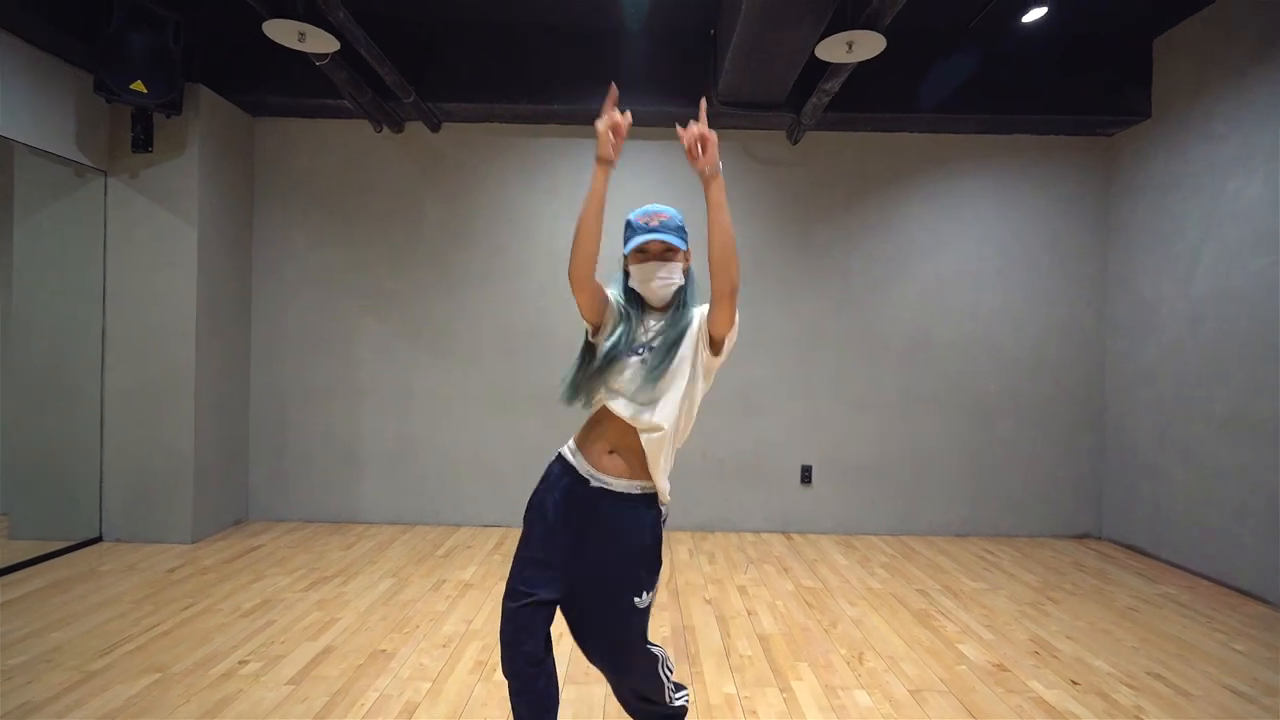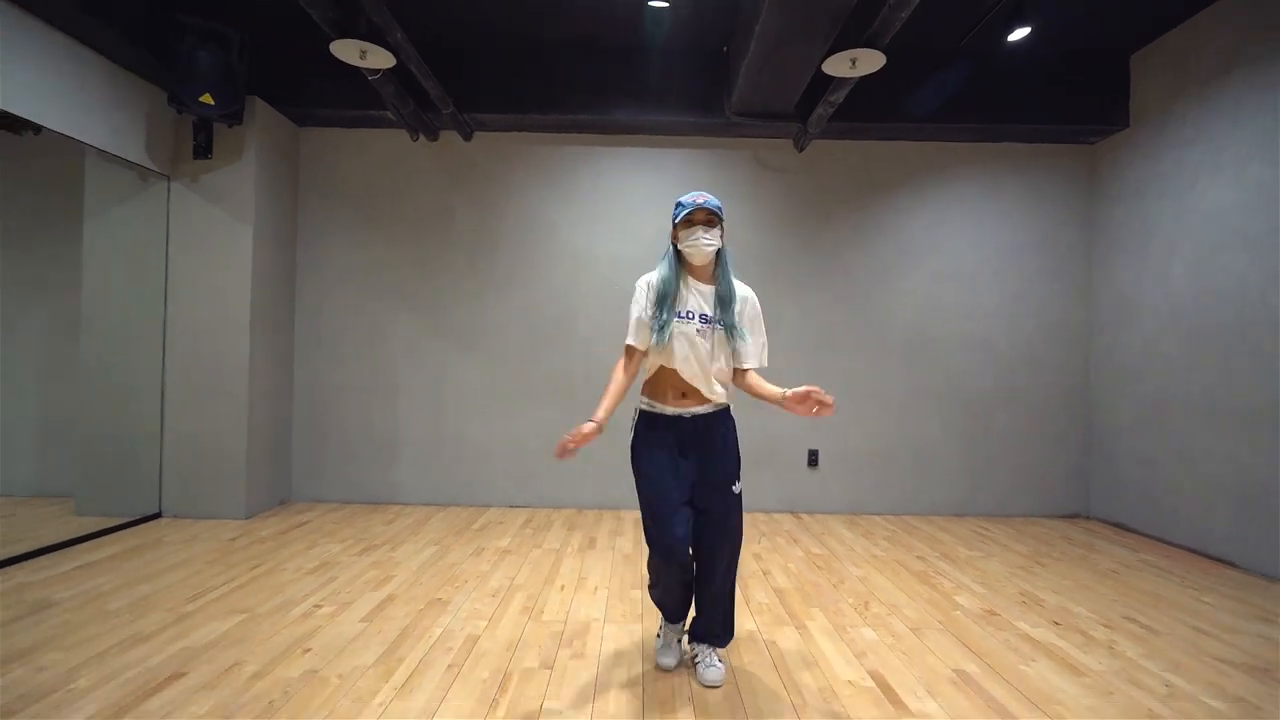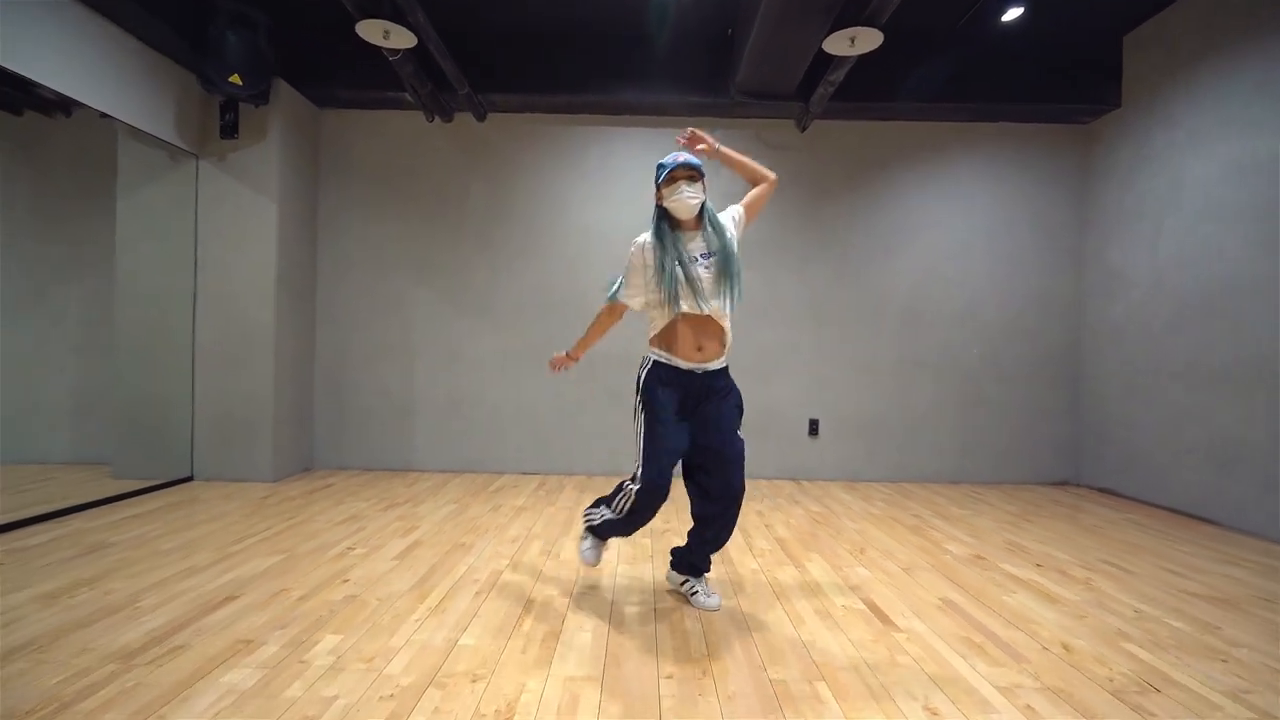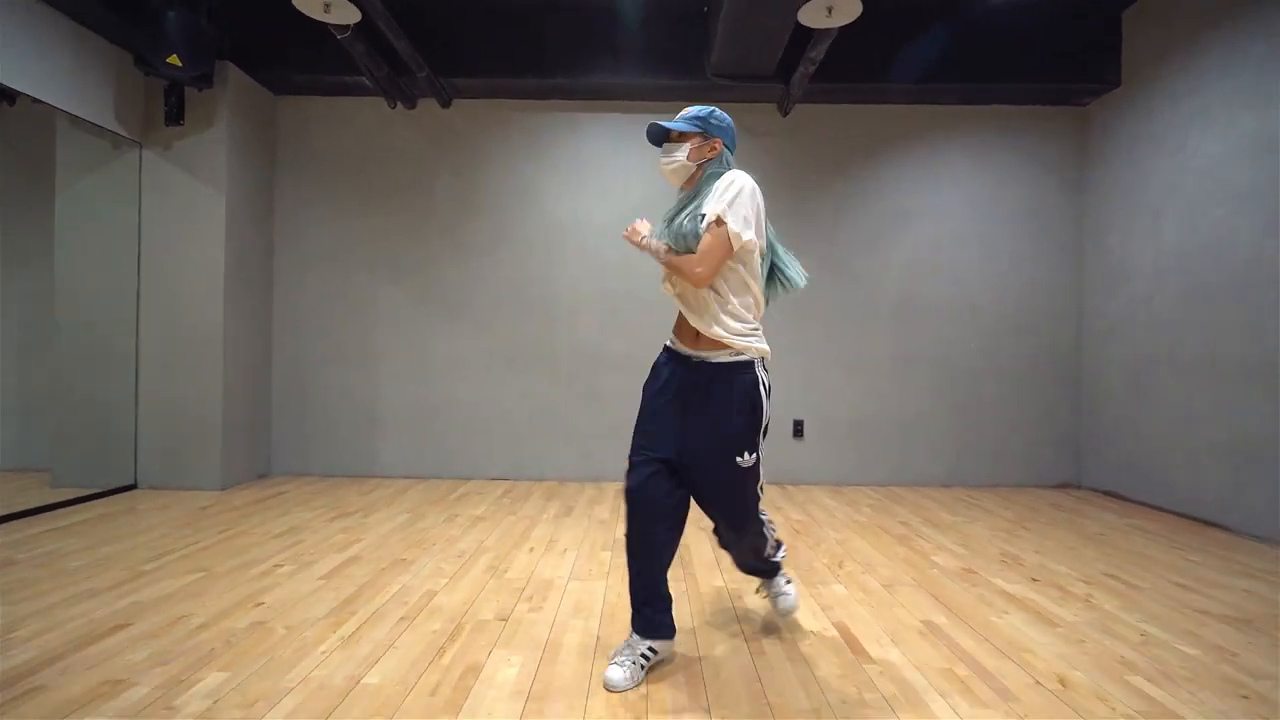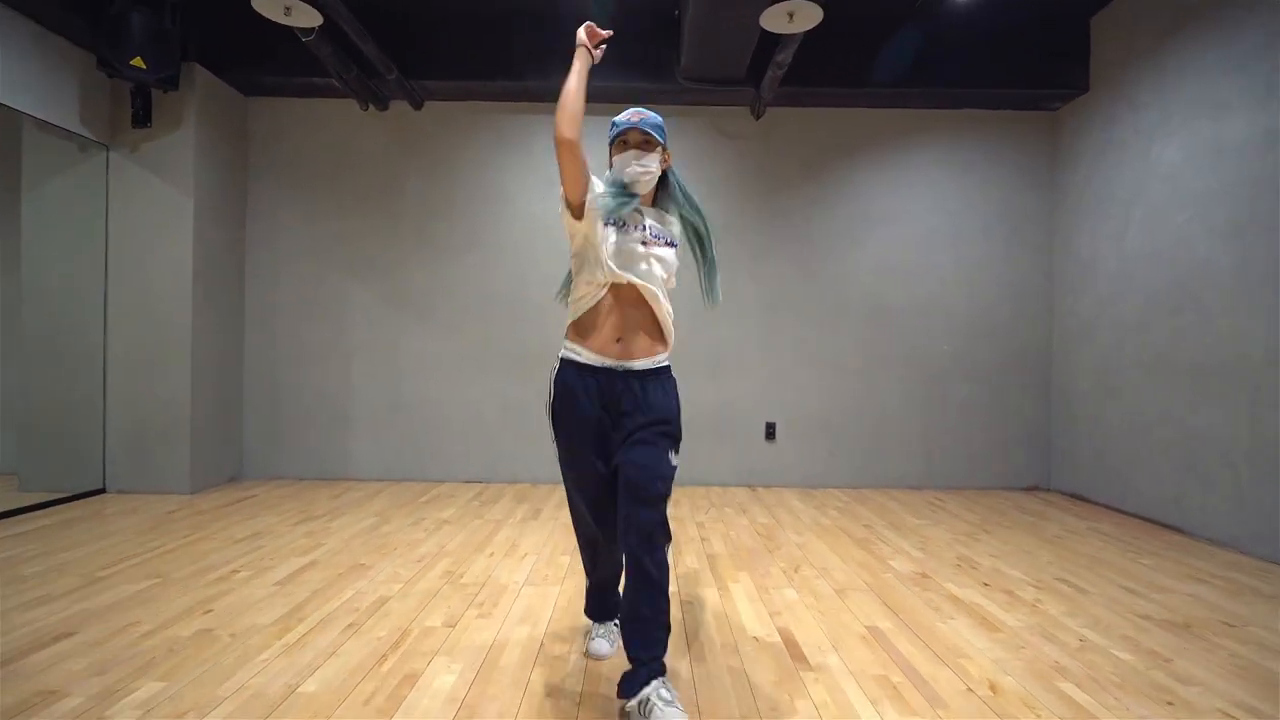
dt=0.7s
person 1, frame 1
left shoulder: (706, 331)
right shoulder: (612, 319)
left elbow: (726, 303)
right elbow: (579, 277)
left hip: (633, 511)
right hip: (566, 491)
left knee: (617, 649)
right knee: (521, 627)
person 1, frame 2
left shoulder: (741, 298)
right shoulder: (654, 288)
left elbow: (745, 376)
right elbow: (630, 361)
left wrist: (787, 397)
right wrist: (598, 419)
left hip: (714, 429)
right hip: (657, 428)
left knee: (720, 543)
right knee: (669, 544)
left ankle: (707, 640)
right ankle: (671, 623)
person 1, frame 3
left shoulder: (724, 229)
right shoulder: (650, 246)
left elbow: (767, 181)
right elbow: (617, 306)
right wrist: (576, 350)
left hip: (717, 383)
right hip: (666, 378)
left knee: (724, 493)
right knee: (651, 487)
left ankle: (690, 570)
right ankle: (600, 522)
person 1, frame 4
left shoulder: (735, 188)
right shoulder: (696, 208)
left elbow: (700, 275)
left wrist: (652, 246)
left hip: (732, 378)
right hip: (678, 370)
left knee: (731, 505)
right knee: (649, 494)
left ankle: (768, 569)
right ankle: (649, 635)
person 1, frame 5
left shoulder: (673, 223)
right shoulder: (591, 204)
right elbow: (566, 138)
right wrist: (583, 57)
left hip: (649, 384)
right hip: (583, 381)
left knee: (643, 516)
right knee: (595, 515)
right ankle: (605, 614)
